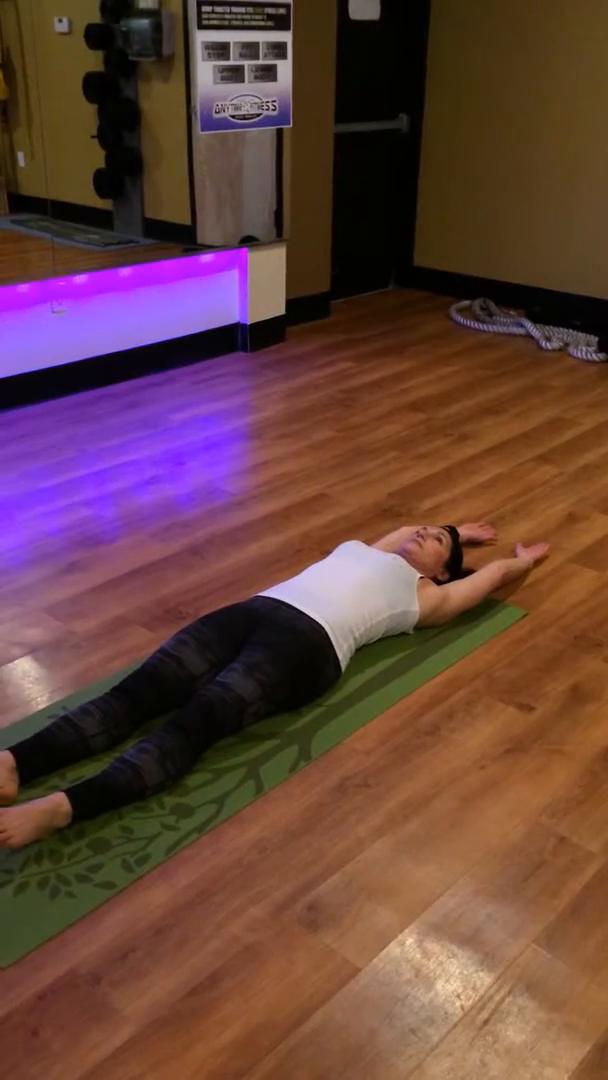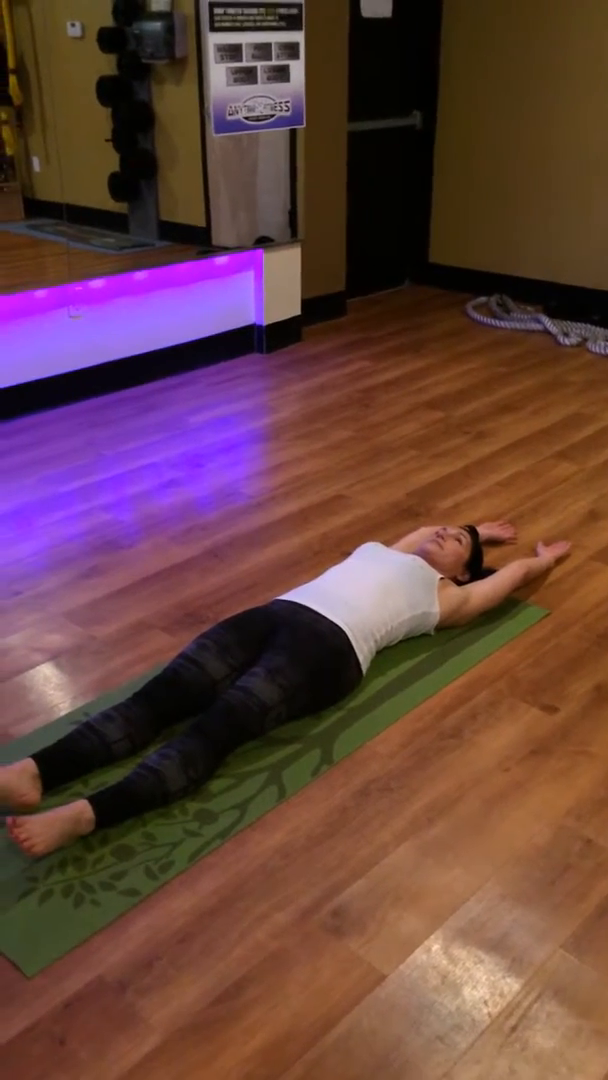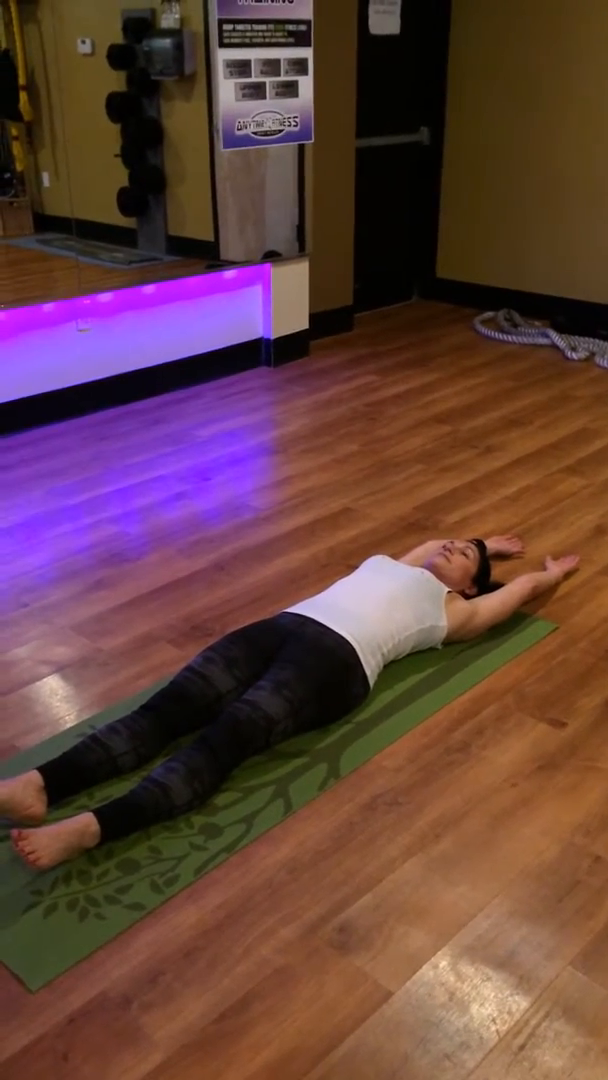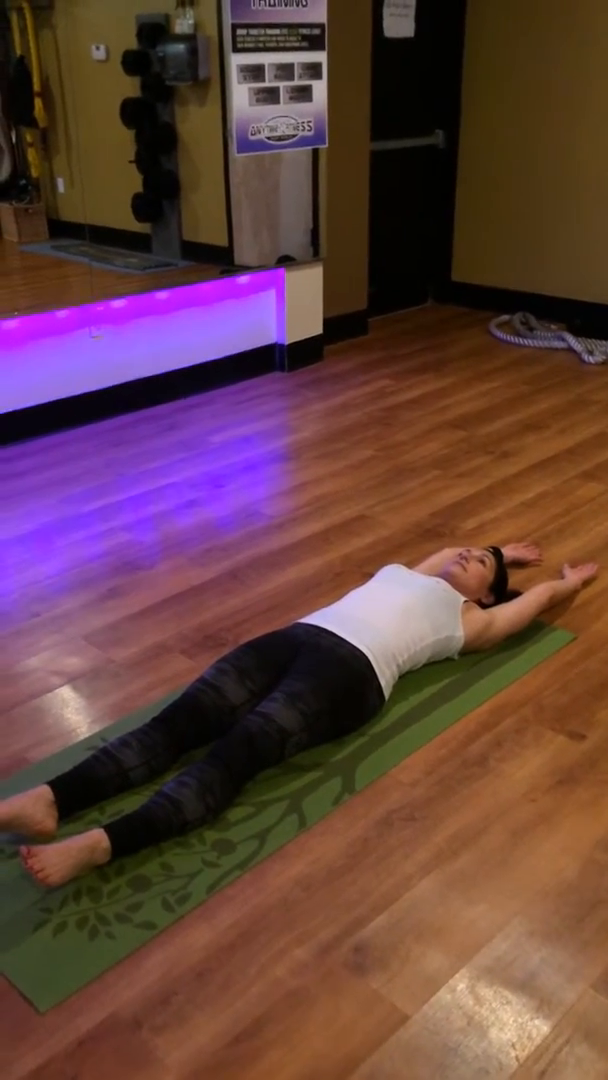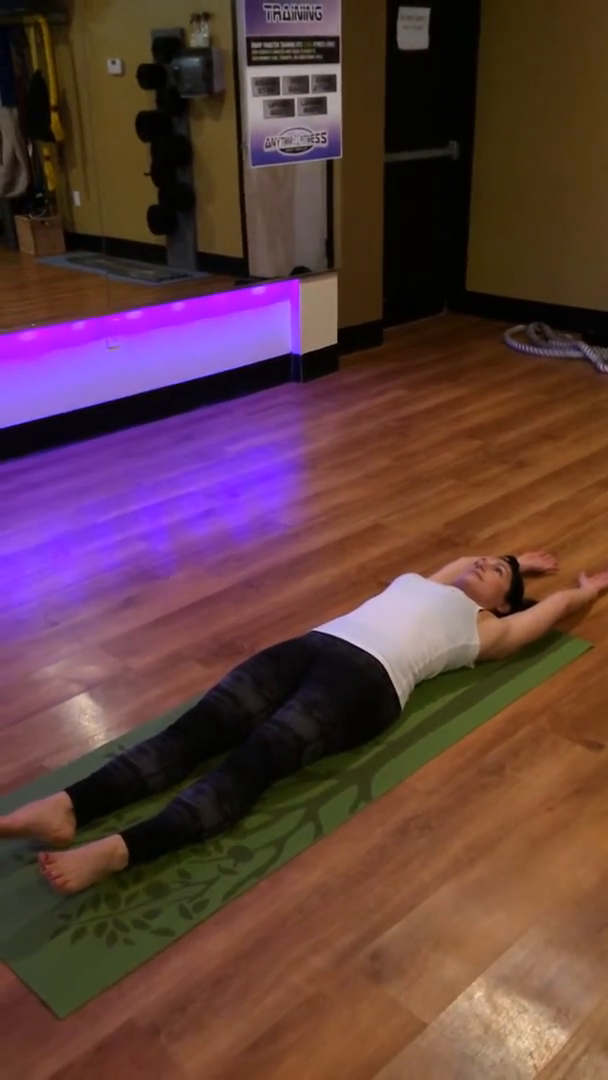
dt=1s
person 1, frame 1
left shoulder: (425, 595)
right shoulder: (362, 550)
left elbow: (495, 574)
right elbow: (407, 529)
left wrist: (525, 558)
right wrist: (455, 529)
left hip: (310, 642)
right hip: (256, 610)
left knee: (197, 719)
right knee: (141, 691)
left ankle: (63, 808)
person 1, frame 2
left shoulder: (446, 596)
right shoulder: (384, 551)
left elbow: (516, 573)
right elbow: (430, 529)
left wrist: (547, 556)
right wrist: (476, 528)
left hip: (331, 645)
right hip: (277, 613)
left knee: (216, 726)
right knee: (163, 695)
left ankle: (85, 815)
person 1, frame 3
left shoulder: (454, 609)
right shoulder: (392, 564)
left elbow: (524, 587)
right elbow: (435, 544)
left wrist: (555, 570)
right wrist: (484, 542)
left hip: (338, 658)
right hip: (285, 626)
left knee: (225, 736)
right knee: (171, 707)
left ankle: (91, 827)
person 1, frame 4
left shoulder: (470, 619)
right shoulder: (405, 573)
left elbow: (542, 595)
right elbow: (449, 552)
left wrist: (574, 578)
right wrist: (500, 549)
left hip: (354, 670)
right hip: (299, 636)
left knee: (237, 750)
right knee: (183, 719)
left ankle: (101, 844)
right ankle: (51, 798)
person 1, frame 5
left shoulder: (485, 629)
right shoulder: (420, 583)
left elbow: (557, 605)
right elbow: (464, 561)
right wrist: (517, 558)
left hip: (369, 679)
right hip: (315, 646)
left knee: (253, 759)
right knee: (199, 729)
left ankle: (119, 850)
right ankle: (68, 805)
